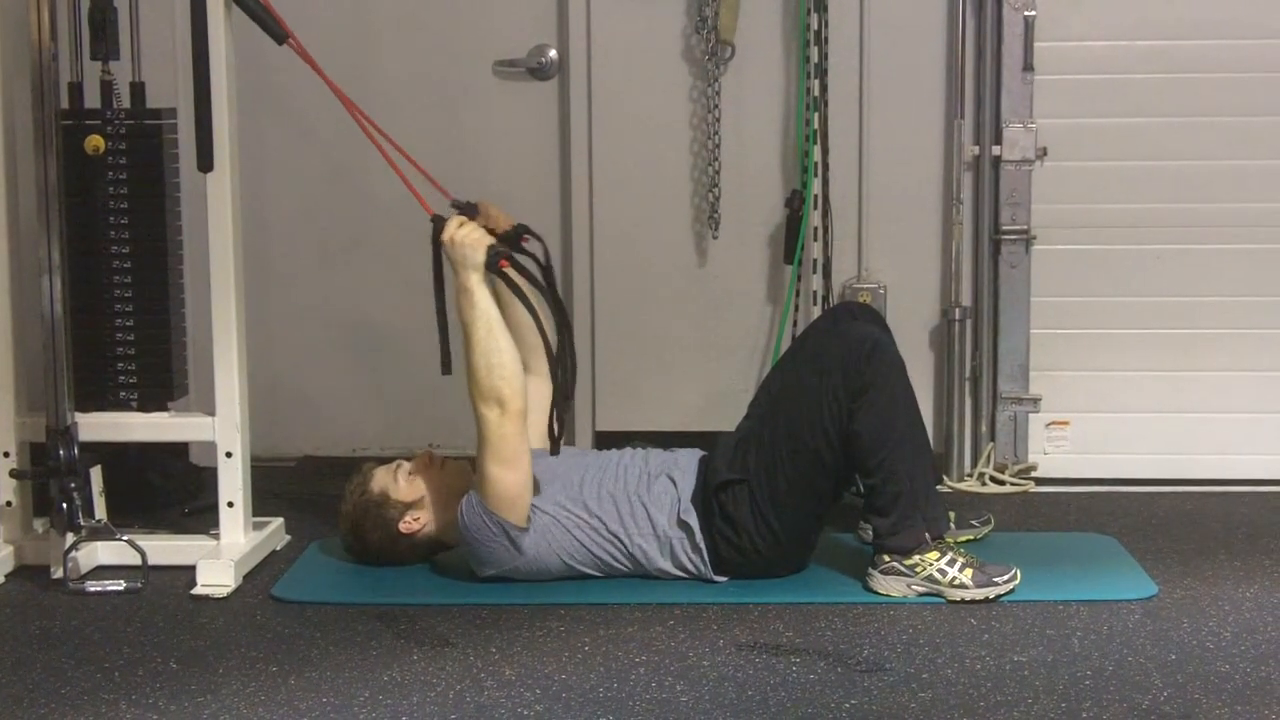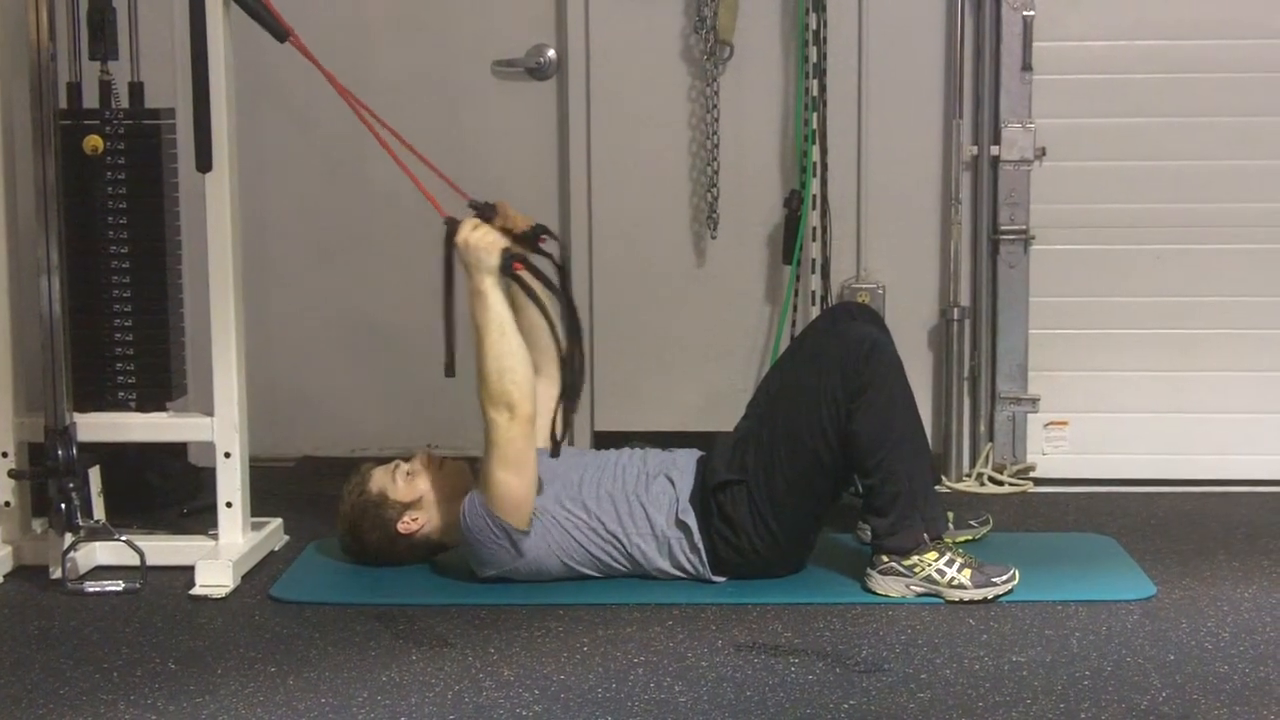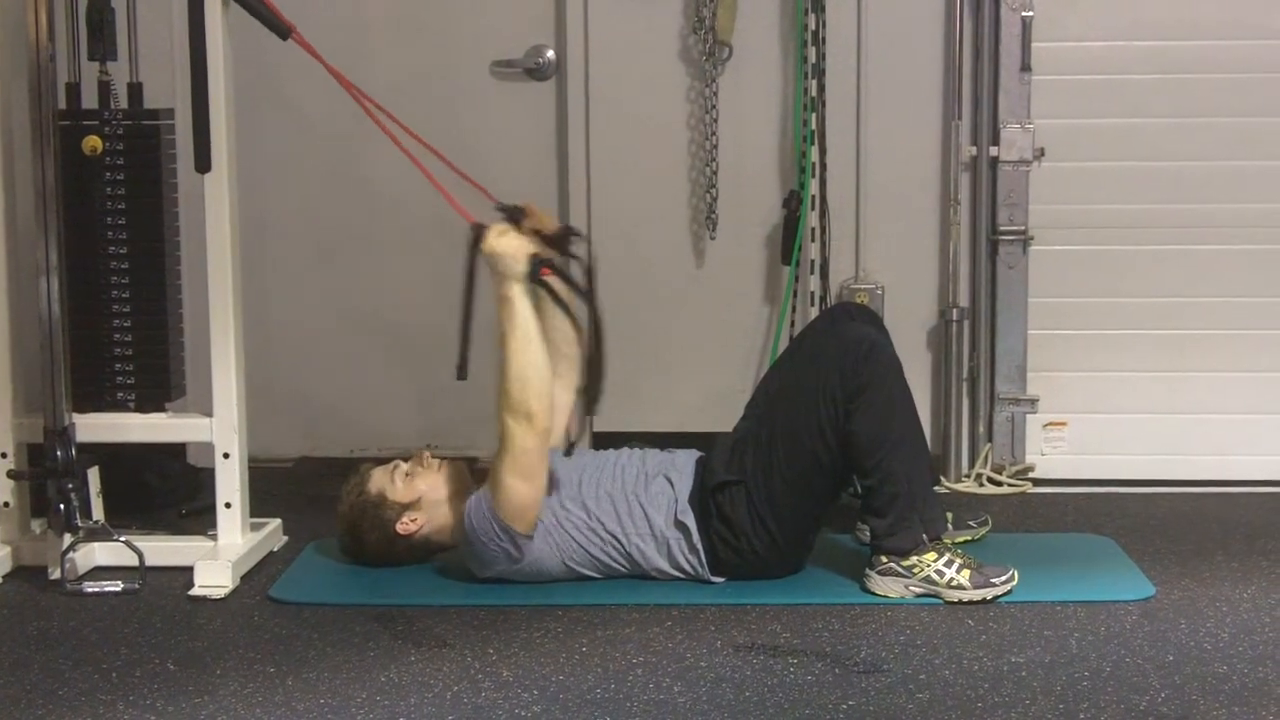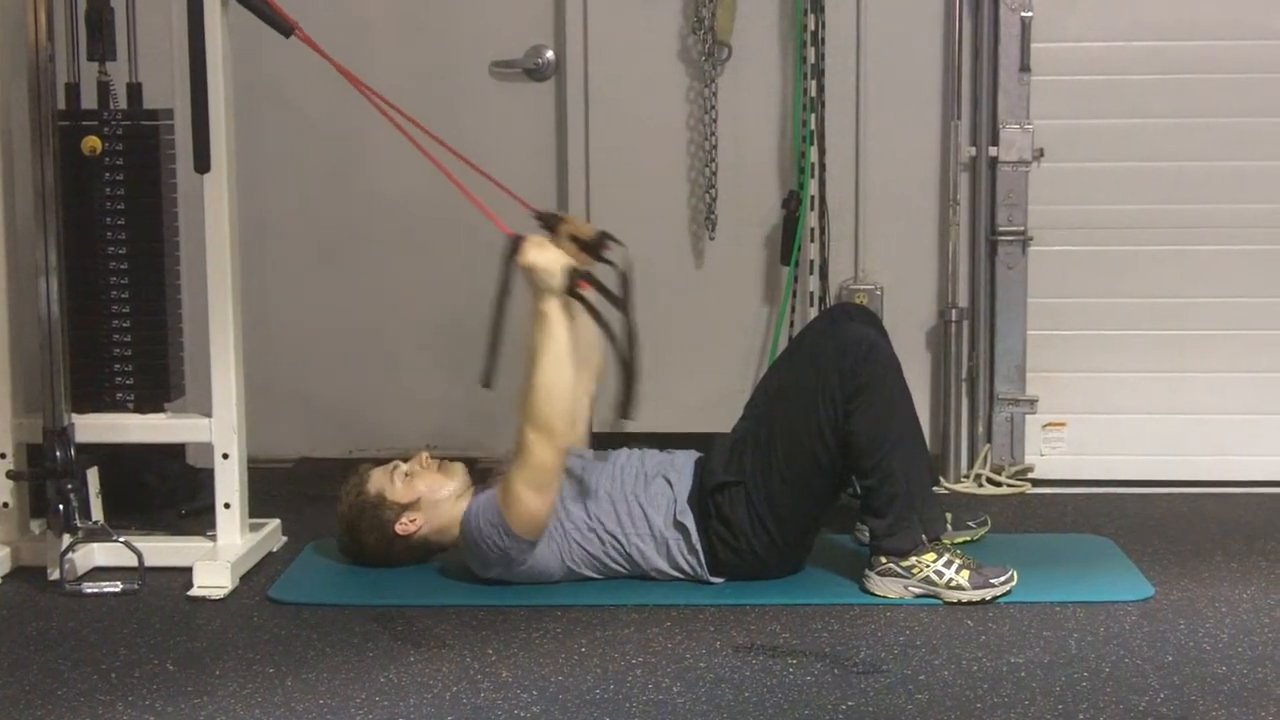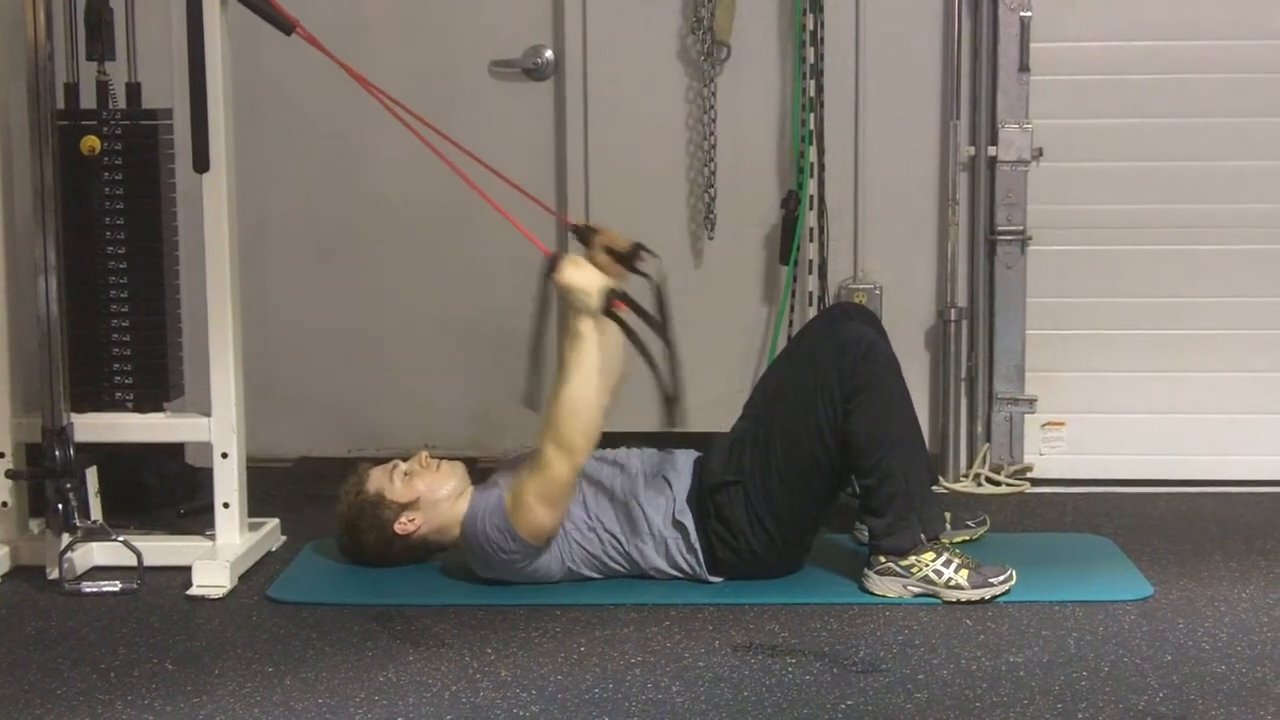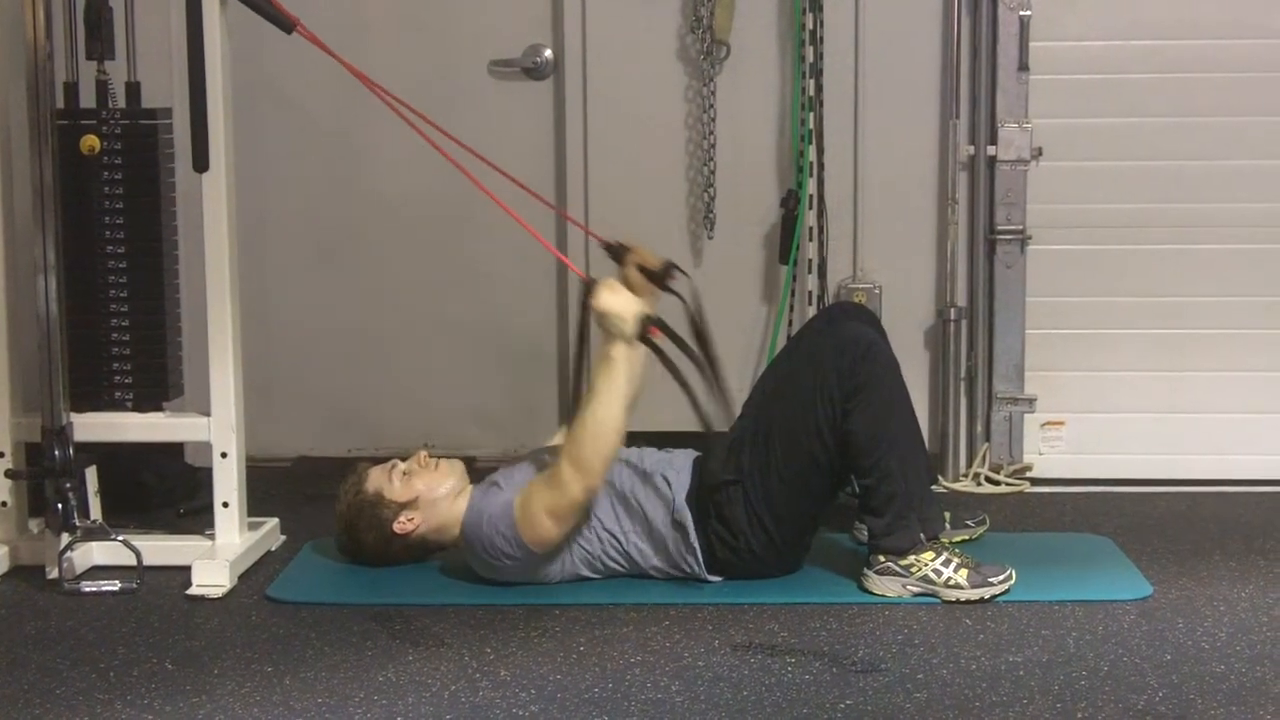
dt=0.1s
person 1, frame 1
left shoulder: (507, 490)
right shoulder: (489, 534)
left elbow: (534, 374)
right elbow: (502, 409)
left wrist: (497, 264)
right wrist: (468, 276)
left hip: (716, 485)
right hip: (739, 529)
left knee: (853, 325)
right knee: (859, 353)
left ankle: (911, 513)
right ankle: (910, 552)
person 1, frame 2
left shoulder: (497, 493)
right shoulder: (489, 536)
left elbow: (544, 379)
right elbow: (509, 414)
left wrist: (513, 260)
right wrist: (484, 278)
left hip: (715, 490)
right hip: (738, 527)
left knee: (850, 327)
right knee: (857, 352)
left ankle: (911, 512)
right ankle: (909, 553)
person 1, frame 3
left shoulder: (498, 499)
right shoulder: (490, 536)
left elbow: (560, 379)
right elbow: (526, 421)
left wrist: (537, 272)
right wrist: (508, 284)
left hip: (713, 484)
right hip: (738, 527)
left knee: (849, 326)
right knee: (855, 352)
left ankle: (906, 513)
right ankle: (908, 553)
person 1, frame 4
left shoulder: (502, 496)
right shoulder: (493, 536)
left elbow: (575, 387)
right elbow: (549, 435)
left wrist: (575, 280)
right wrist: (547, 298)
left hip: (713, 491)
right hip: (736, 529)
left knee: (847, 327)
right knee: (855, 354)
left ankle: (910, 516)
right ankle: (908, 554)
person 1, frame 5
left shoulder: (501, 498)
right shoulder: (495, 536)
left elbow: (589, 398)
right elbow: (566, 452)
left wrist: (597, 303)
right wrist: (583, 316)
left hip: (712, 487)
right hip: (735, 528)
left knee: (846, 325)
right knee: (853, 353)
left ankle: (908, 518)
right ankle: (906, 554)
person 1, frame 6
left shoulder: (497, 496)
right shoulder: (490, 532)
left elbow: (586, 433)
right elbow: (580, 478)
left wrist: (633, 322)
right wrist: (617, 343)
left hip: (711, 487)
right hip: (735, 529)
left knee: (846, 329)
right knee: (853, 354)
left ankle: (909, 515)
right ankle: (906, 554)
